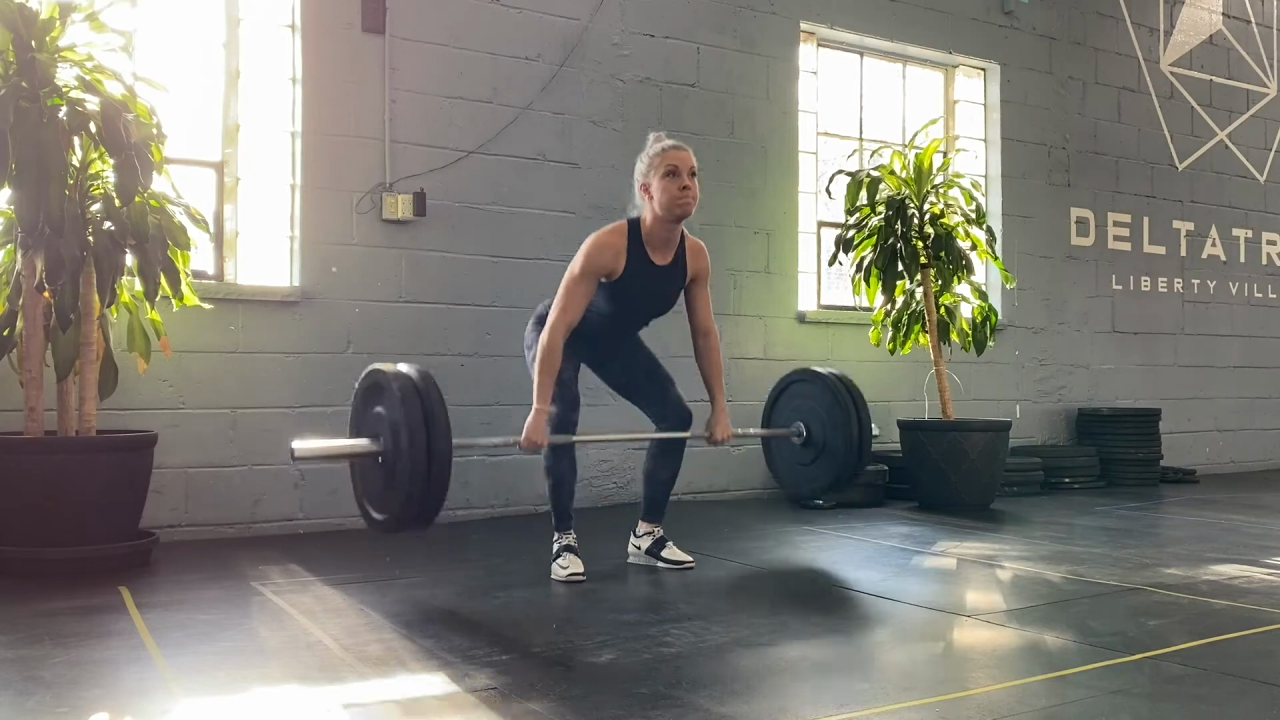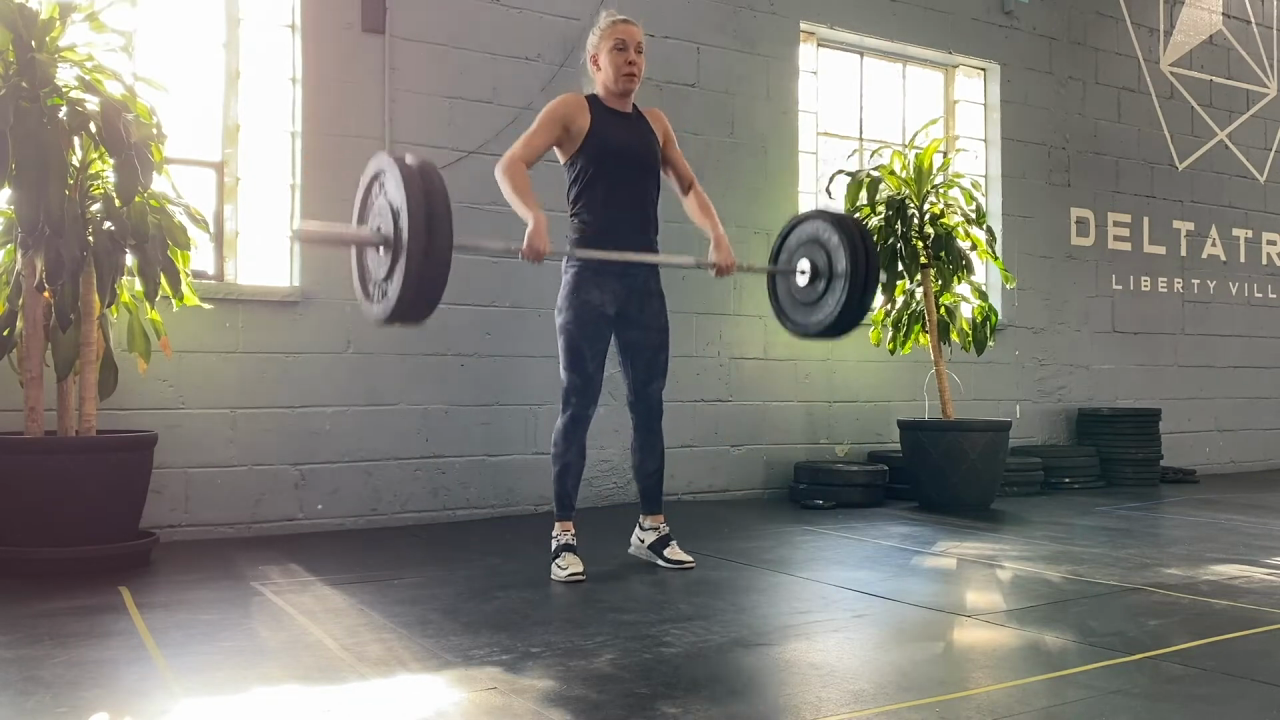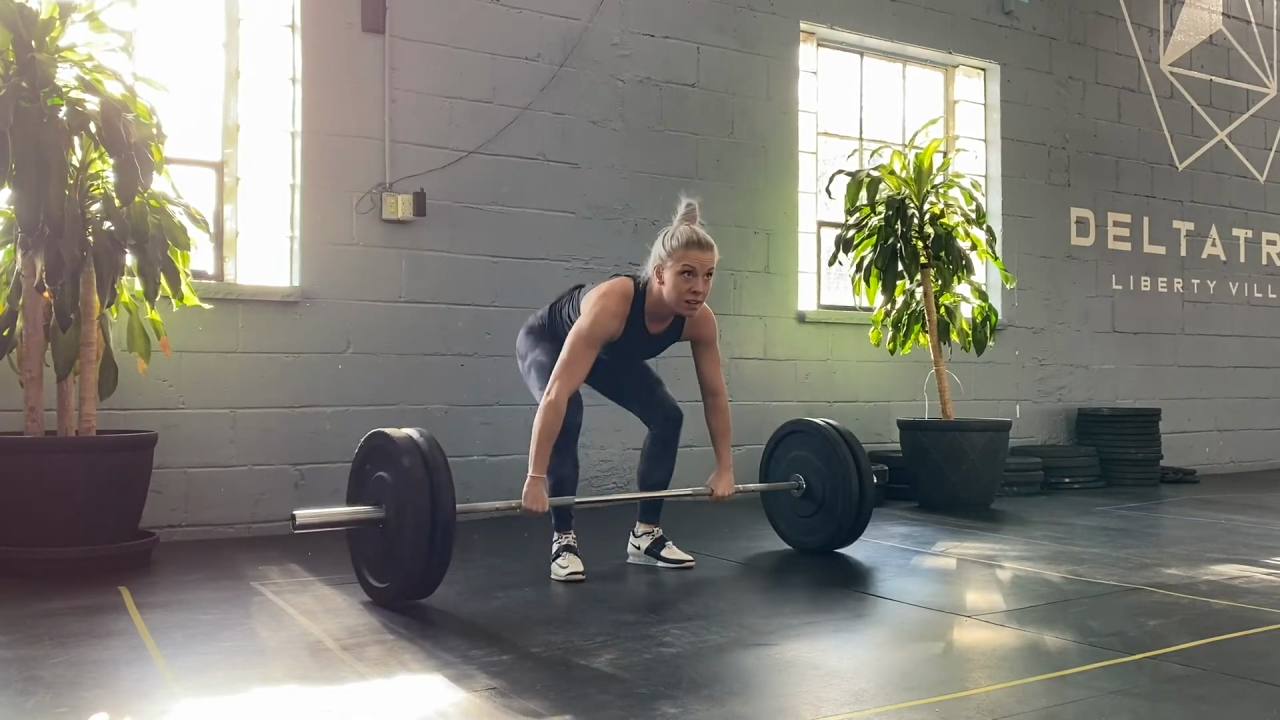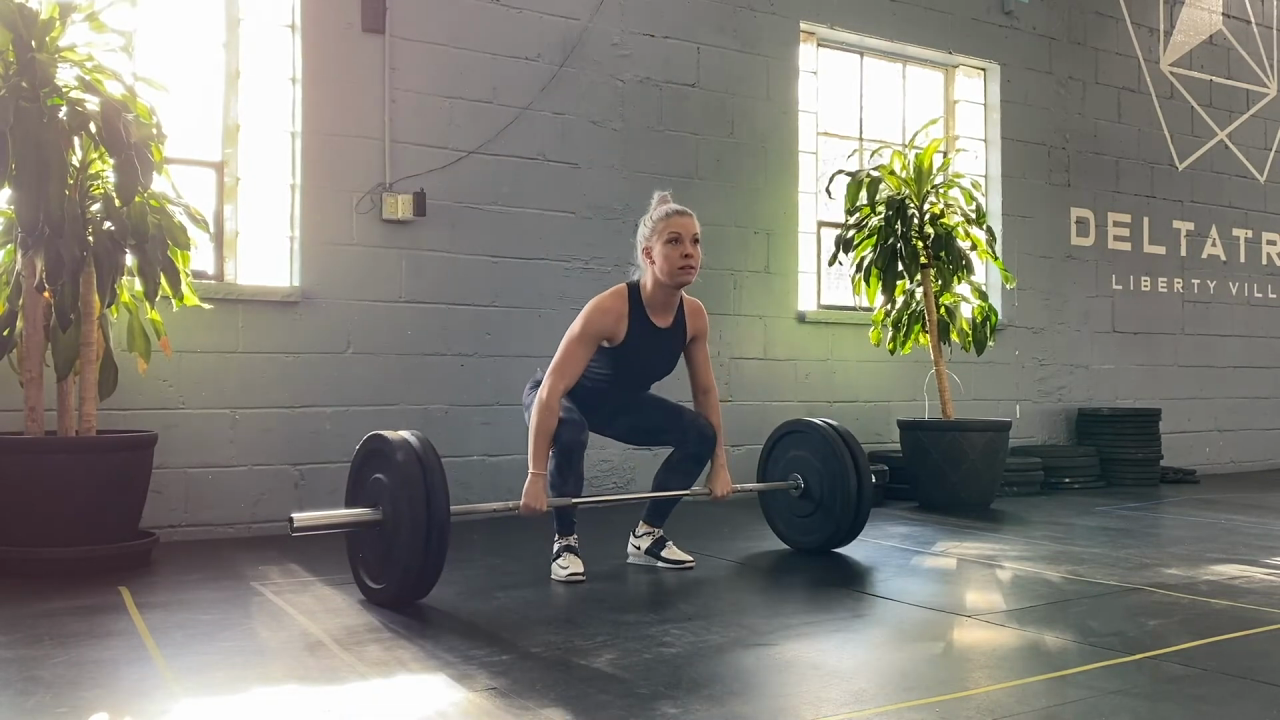
dt=1s
person 1, frame 1
left shoulder: (695, 256)
right shoulder: (608, 245)
left elbow: (705, 334)
right elbow: (557, 330)
left wrist: (720, 409)
right wrist: (538, 411)
left hip: (617, 340)
right hip: (560, 333)
left knee: (676, 417)
right knee: (563, 416)
left ankle: (647, 534)
right ankle: (564, 541)
person 1, frame 2
left shoulder: (654, 122)
right shoulder: (572, 111)
left elbow: (688, 186)
right elbow: (509, 166)
left wrist: (718, 235)
right wrist: (535, 219)
left hip: (644, 279)
right hip: (590, 276)
left knee: (648, 405)
right knee: (579, 405)
left ankle: (652, 527)
right ankle: (563, 534)
person 1, frame 3
left shoulder: (700, 320)
right shoulder: (611, 305)
left elbow: (714, 394)
right elbow: (556, 394)
left wrist: (724, 469)
right wrist: (536, 479)
left hip: (612, 356)
right hip: (546, 340)
left knee: (667, 416)
right knee: (568, 415)
left ankle: (645, 533)
right ankle: (563, 540)
person 1, frame 4
left shoulder: (694, 315)
right shoulder: (609, 309)
left elbow: (705, 391)
right elbow: (551, 391)
left wrist: (719, 464)
right wrist: (536, 477)
left hip: (623, 402)
right hip: (568, 398)
left knee: (700, 433)
right knee: (569, 433)
left ankle: (647, 535)
right ankle: (565, 542)
